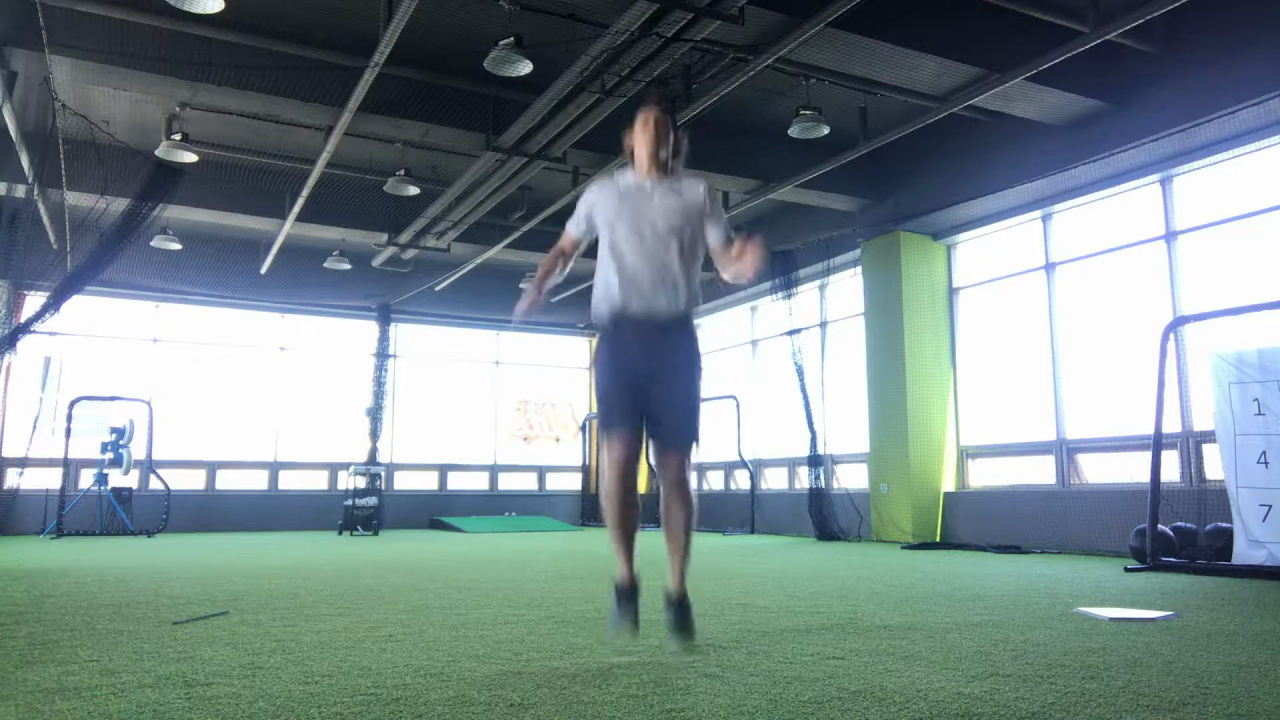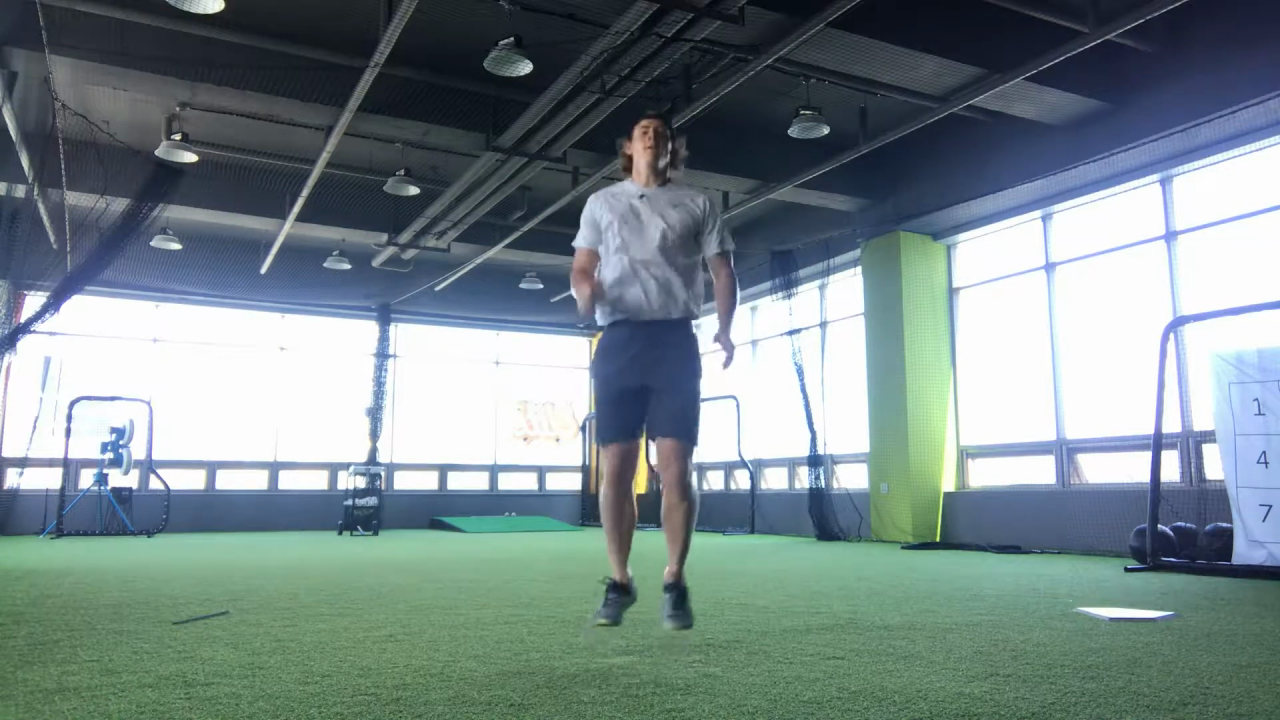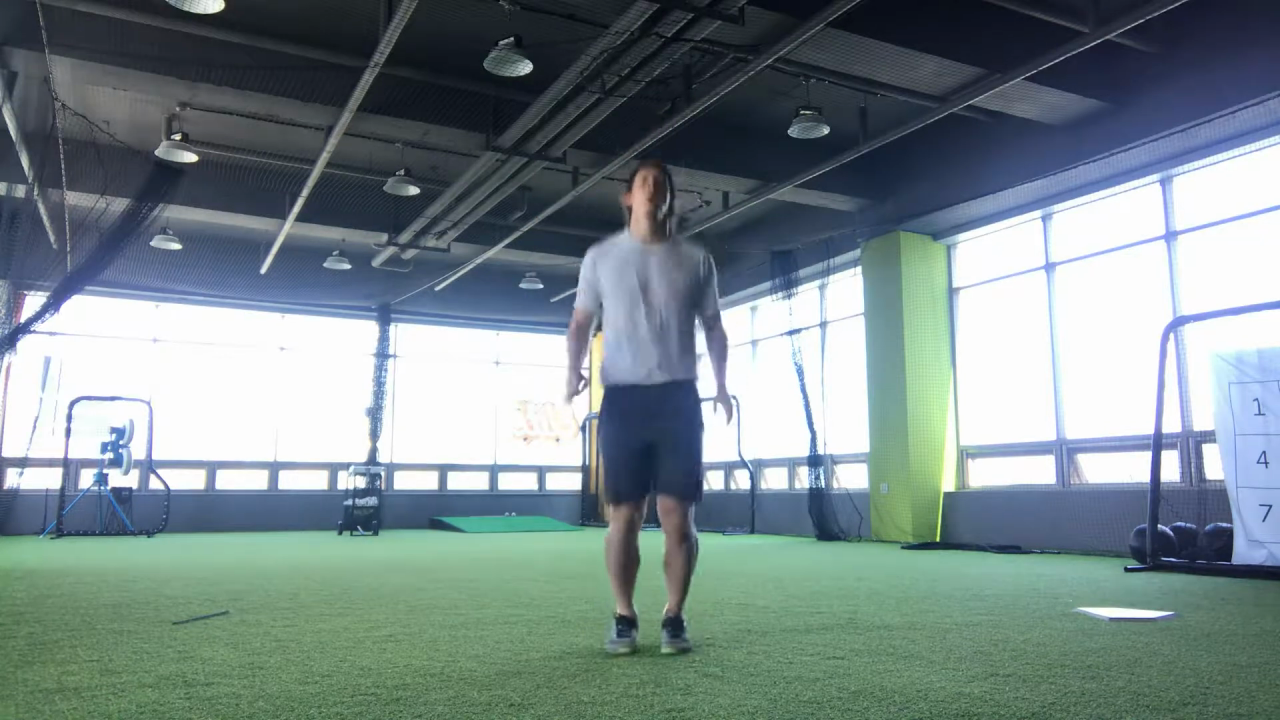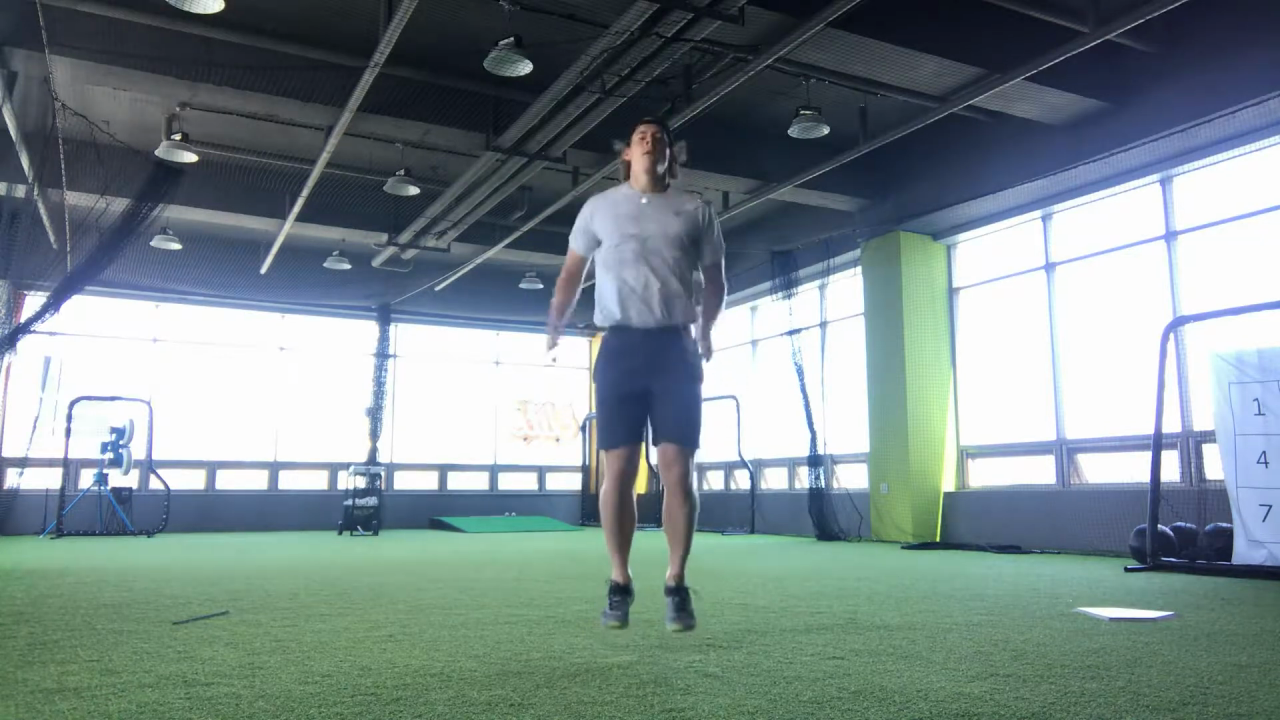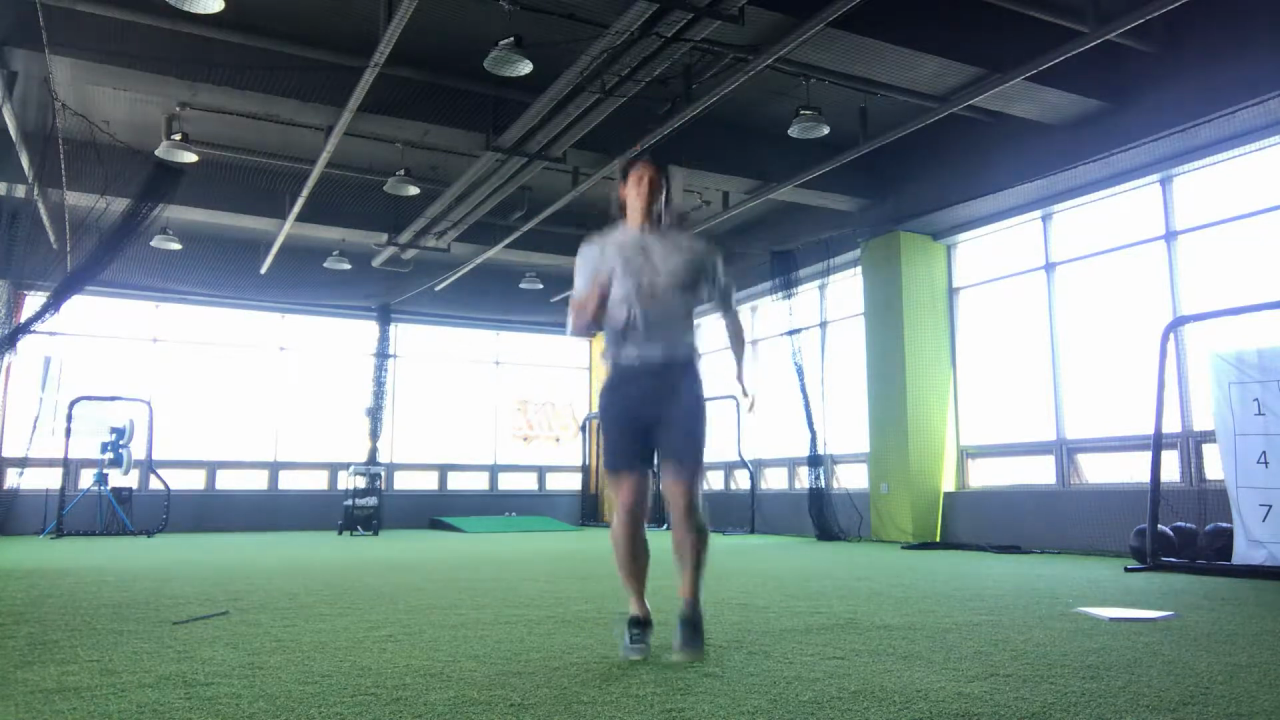
dt=0.7s
person 1, frame 1
left shoulder: (696, 194)
right shoulder: (601, 193)
left elbow: (728, 268)
right elbow: (567, 247)
left wrist: (746, 261)
right wrist: (536, 289)
left hip: (675, 339)
right hip: (619, 334)
left knee: (674, 473)
right knee: (620, 459)
left ankle: (678, 593)
right ankle: (625, 581)
person 1, frame 2
left shoulder: (697, 205)
right shoulder: (601, 202)
left elbow: (722, 273)
right elbow: (582, 269)
left wrist: (724, 328)
right wrist: (585, 290)
left hip: (673, 338)
right hip: (620, 340)
left knee: (675, 464)
right knee: (617, 464)
left ankle: (674, 581)
right ankle: (619, 581)
person 1, frame 3
left shoulder: (695, 259)
right shoulder: (601, 257)
left elbow: (713, 326)
right elbow: (581, 323)
left wrist: (721, 381)
right wrist: (573, 369)
left hip: (678, 398)
right hip: (623, 398)
left knee: (677, 518)
right knee: (624, 518)
left ankle: (673, 617)
right ankle: (624, 617)
person 1, frame 4
left shoulder: (694, 209)
right shoulder: (599, 207)
left elbow: (714, 276)
right elbow: (572, 271)
left wrist: (705, 323)
right wrist: (556, 322)
left hip: (674, 346)
right hip: (623, 343)
left knee: (676, 468)
right knee: (617, 468)
left ankle: (676, 583)
right ankle: (618, 583)
person 1, frame 5
left shoulder: (693, 249)
right shoulder: (598, 251)
left elbow: (726, 307)
right elbow: (578, 322)
left wrist: (741, 366)
right wrist: (593, 310)
left hip: (676, 378)
right hip: (625, 382)
left knee: (683, 497)
right knee: (628, 501)
left ankle: (689, 611)
right ankle: (638, 616)
